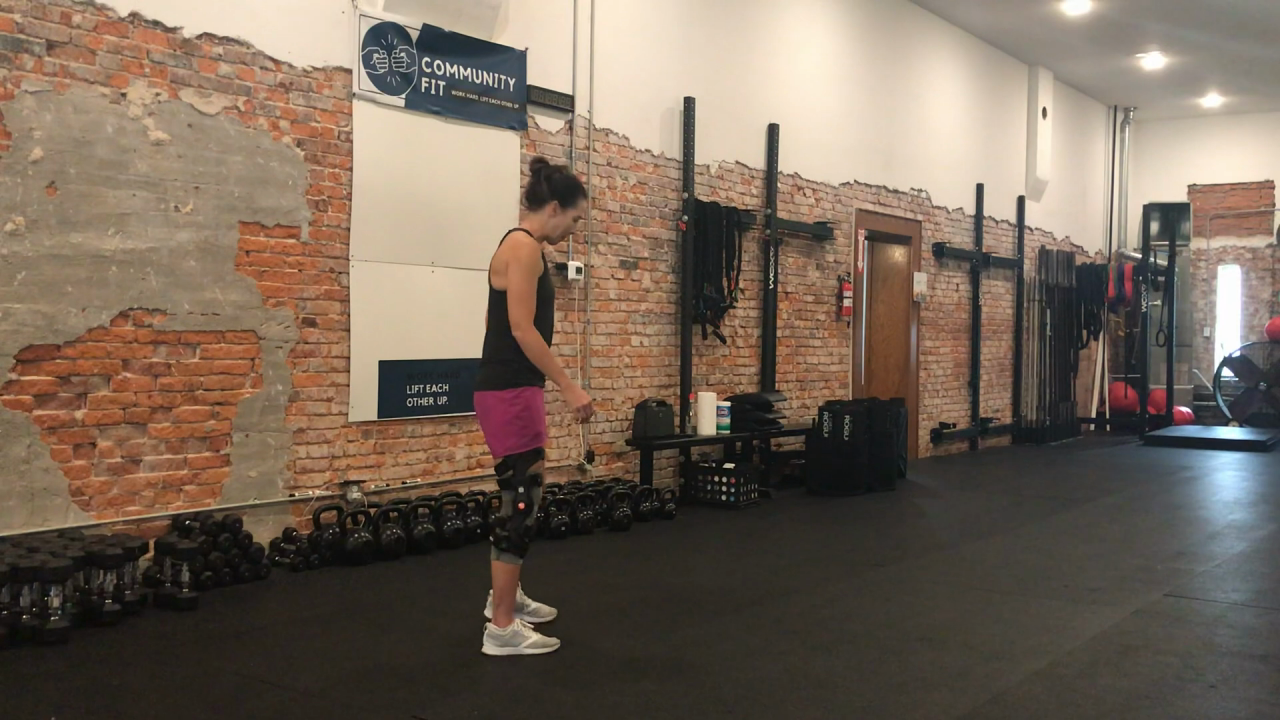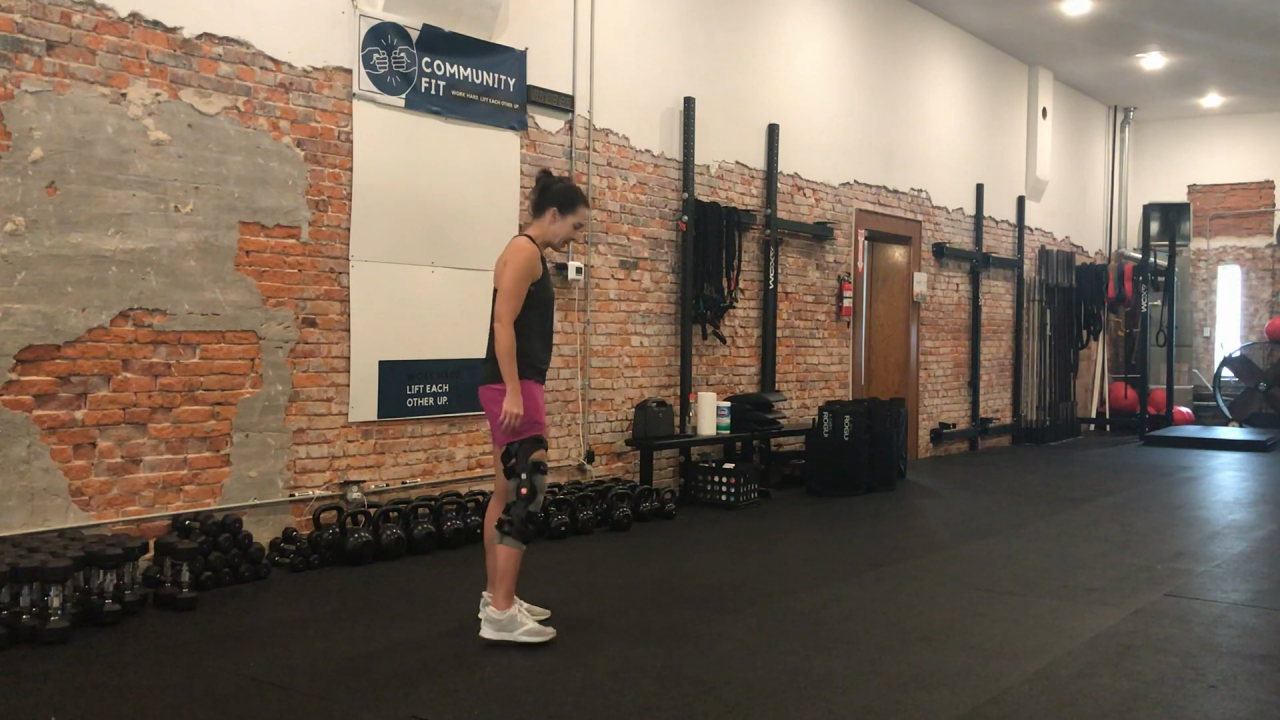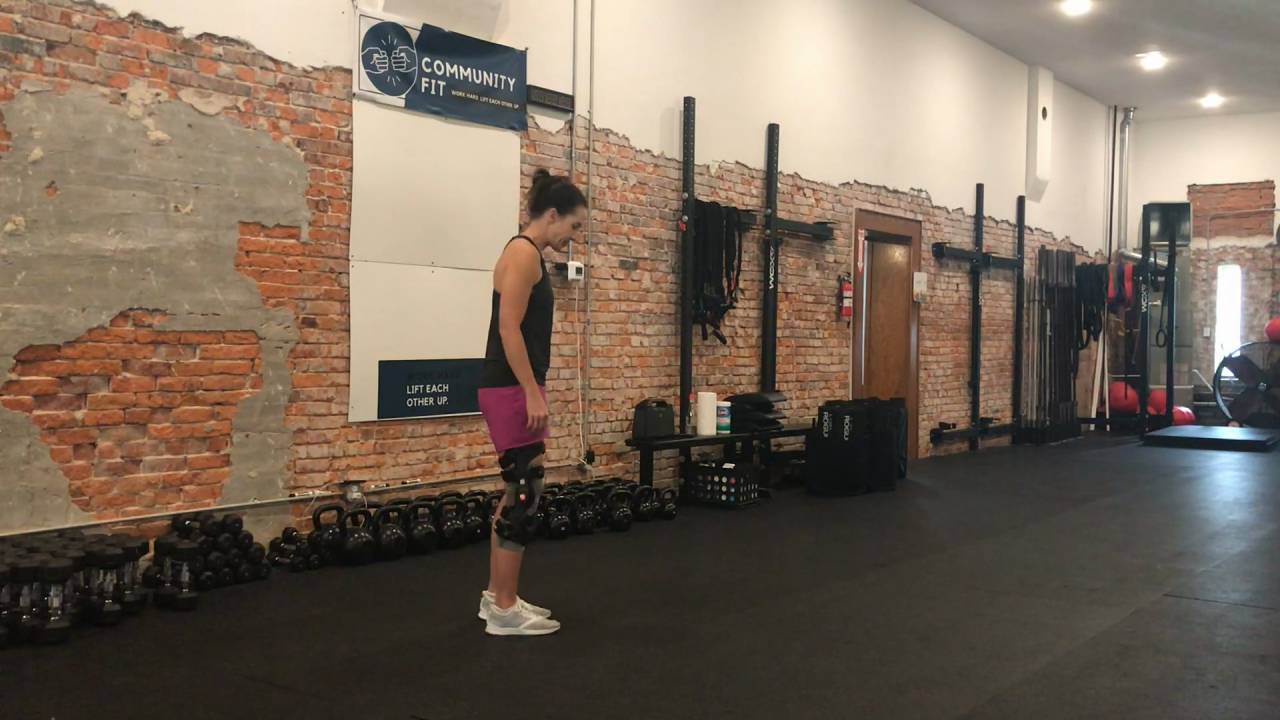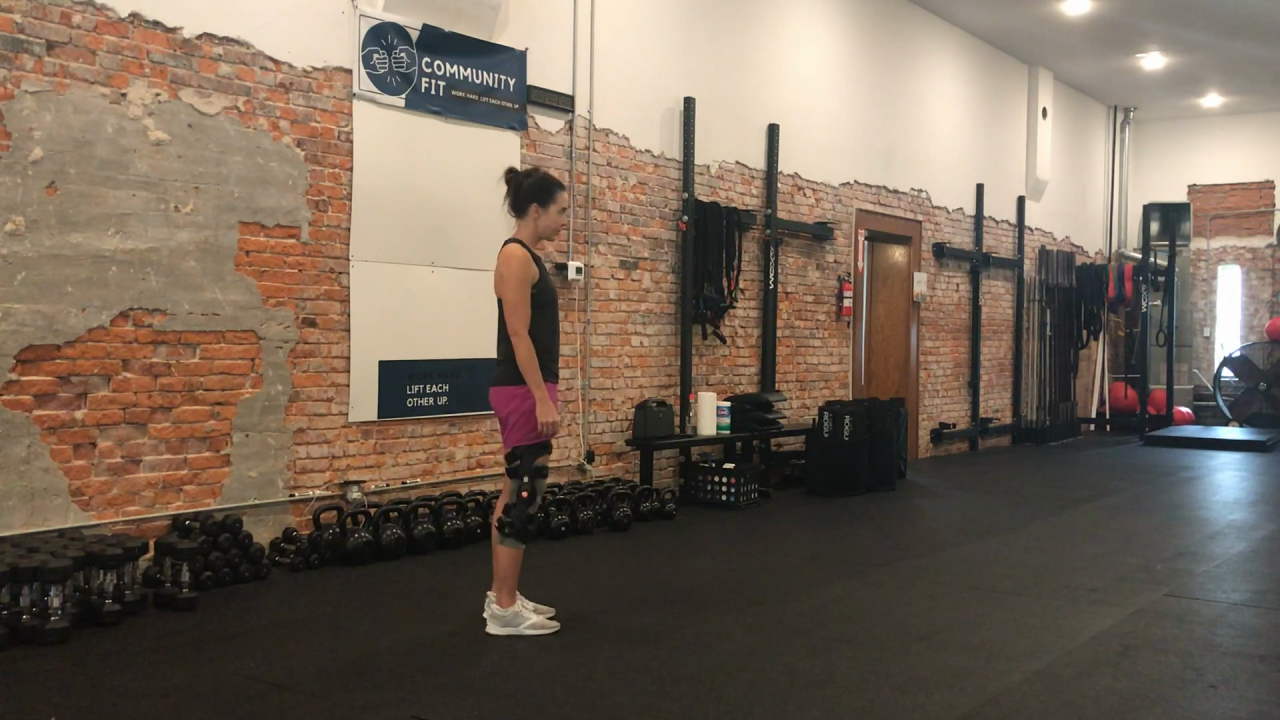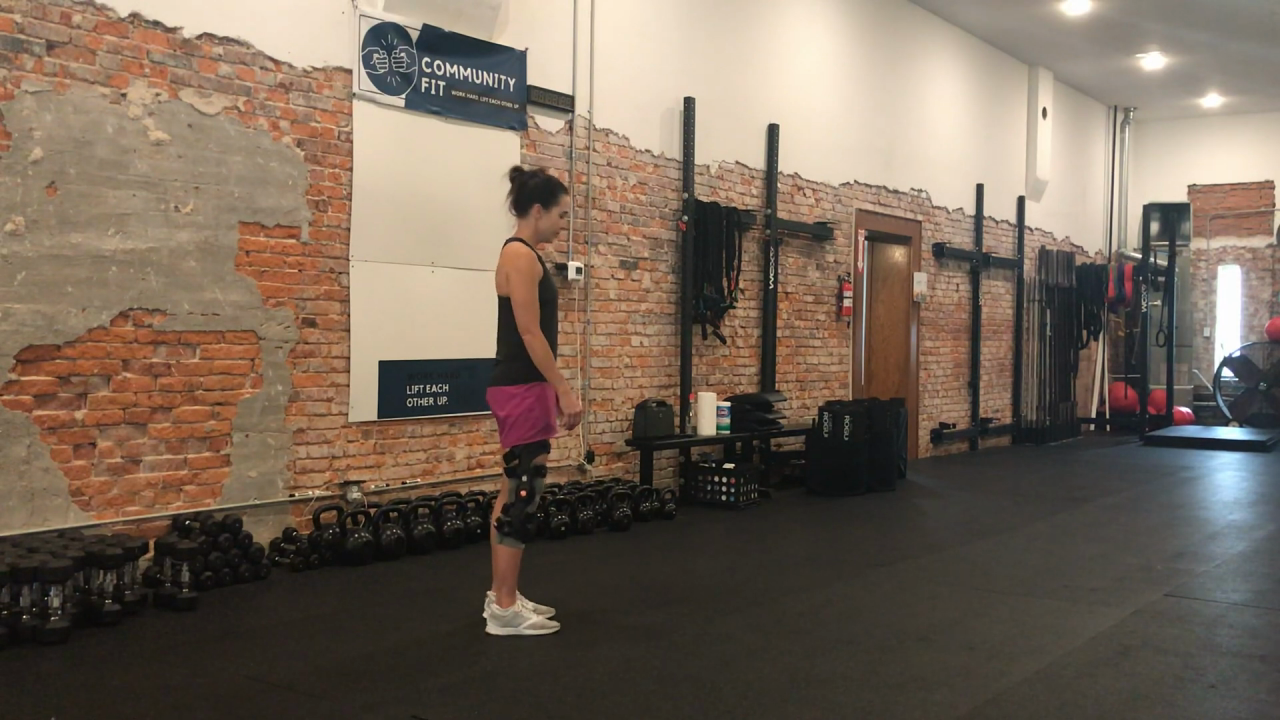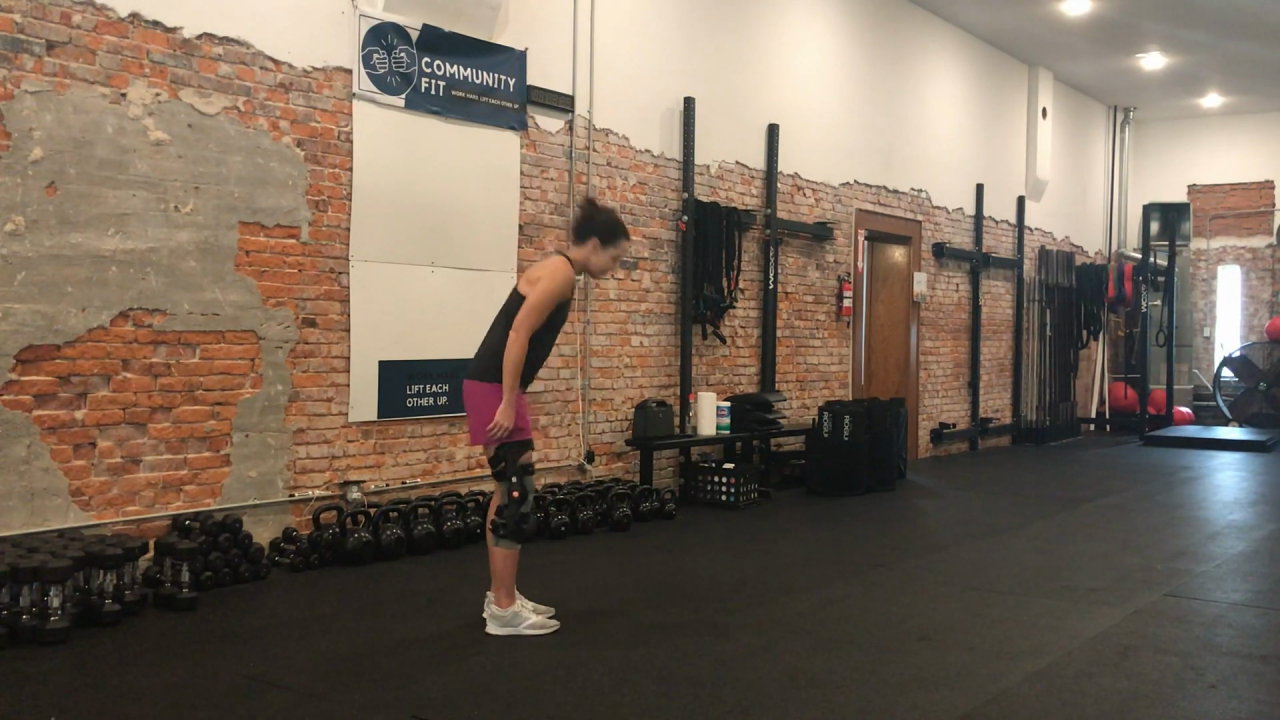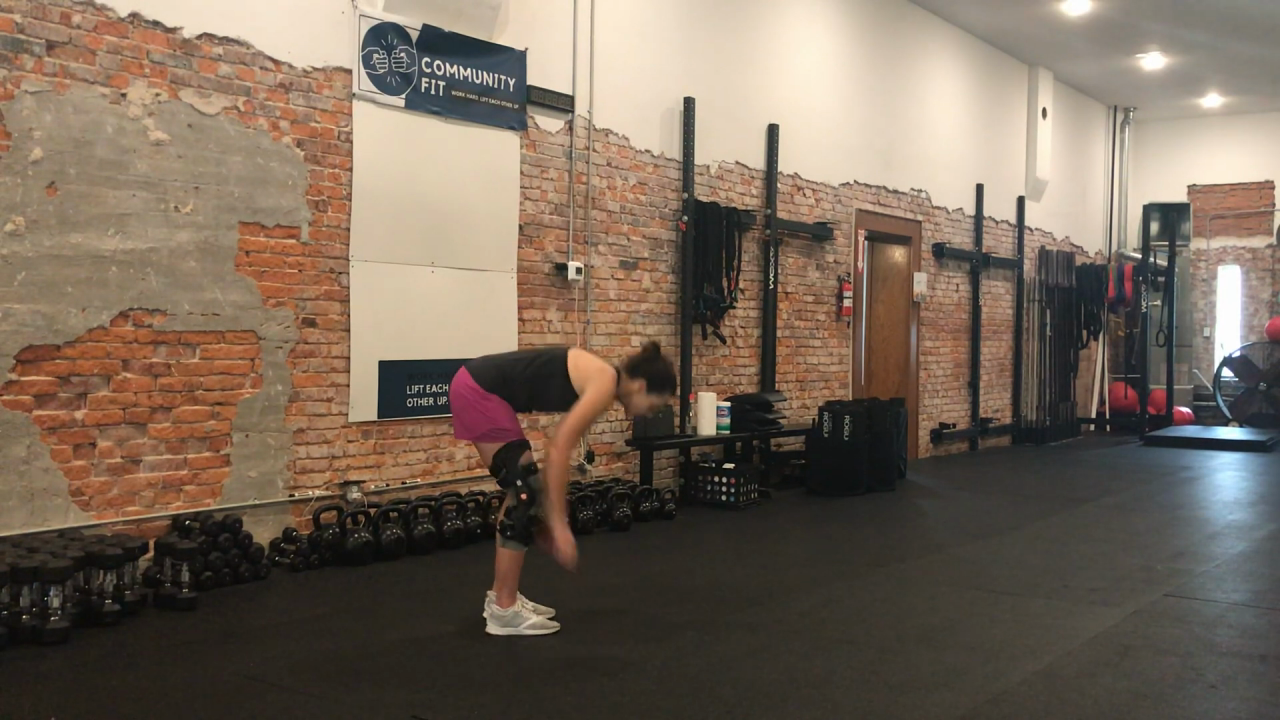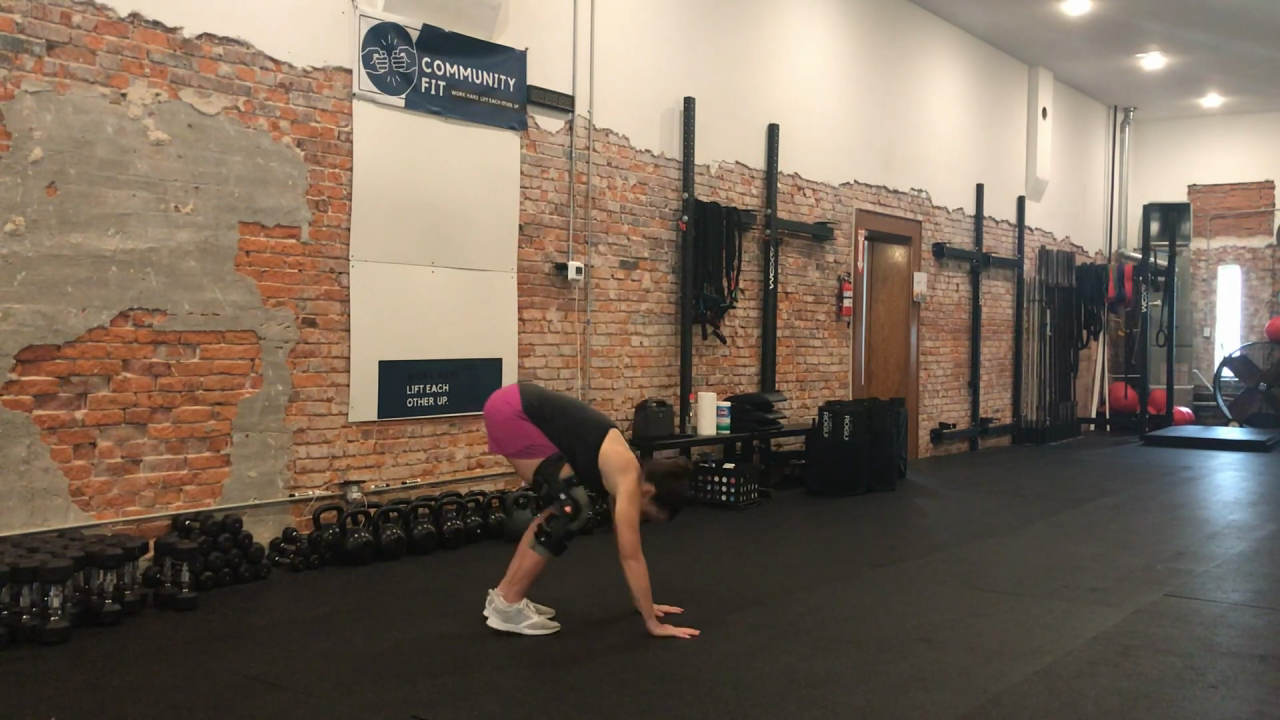
dt=0.5s
person 1, frame 1
left shoulder: (514, 246)
right shoulder: (525, 246)
right elbow: (523, 327)
right wrist: (569, 386)
left hip: (506, 387)
right hip: (510, 391)
left knee: (522, 493)
right knee: (521, 503)
left ankle: (505, 595)
right ankle: (501, 628)
person 1, frame 2
left shoulder: (530, 253)
right shoulder: (525, 251)
right elbow: (503, 323)
right wrist: (514, 392)
left hip: (516, 385)
right hip: (513, 386)
left knee: (507, 490)
right knee: (527, 492)
left ankle: (495, 596)
right ankle: (501, 614)
person 1, frame 3
left shoulder: (527, 254)
right shoulder: (523, 253)
right elbow: (509, 329)
left wrist: (534, 389)
right wrist: (533, 394)
left hip: (511, 388)
right hip: (511, 391)
left knee: (516, 493)
right knee: (524, 495)
left ankle: (497, 595)
right ankle: (504, 610)
person 1, frame 4
left shoulder: (527, 255)
right shoulder: (517, 256)
right elbow: (519, 335)
left wrist: (542, 393)
right wrist: (543, 399)
left hip: (525, 388)
right hip: (524, 391)
left knee: (517, 493)
right knee: (525, 495)
left ankle: (502, 596)
right ankle: (505, 610)
person 1, frame 5
left shoulder: (524, 255)
right shoulder: (520, 254)
right elbow: (530, 332)
left wrist: (557, 388)
right wrist: (565, 391)
left hip: (521, 388)
right hip: (521, 389)
left knee: (514, 492)
right knee: (524, 493)
left ankle: (501, 596)
right ankle: (505, 609)
person 1, frame 6
left shoulder: (557, 269)
right shoulder: (561, 271)
right elbow: (518, 335)
left wrist: (510, 399)
right wrist: (508, 403)
left hip: (497, 386)
right hip: (493, 387)
left knee: (510, 491)
right knee: (517, 492)
left ankle: (502, 597)
right ankle: (503, 610)
person 1, frame 7
left shoulder: (602, 379)
right shoulder: (604, 385)
left elbow: (559, 448)
right elbow: (559, 449)
left wrist: (549, 515)
right wrist: (558, 523)
left hip: (477, 386)
right hip: (478, 391)
left knee: (522, 490)
right knee: (527, 491)
left ankle: (501, 596)
right ankle: (504, 610)
person 1, frame 8
left shoulder: (625, 469)
right shoulder: (628, 478)
left elbow: (628, 551)
right elbow: (631, 556)
left wrist: (644, 604)
right wrist: (652, 623)
left hip: (515, 409)
right hip: (513, 411)
left knee: (562, 506)
right knee: (570, 507)
left ankle: (507, 595)
right ankle: (508, 605)
